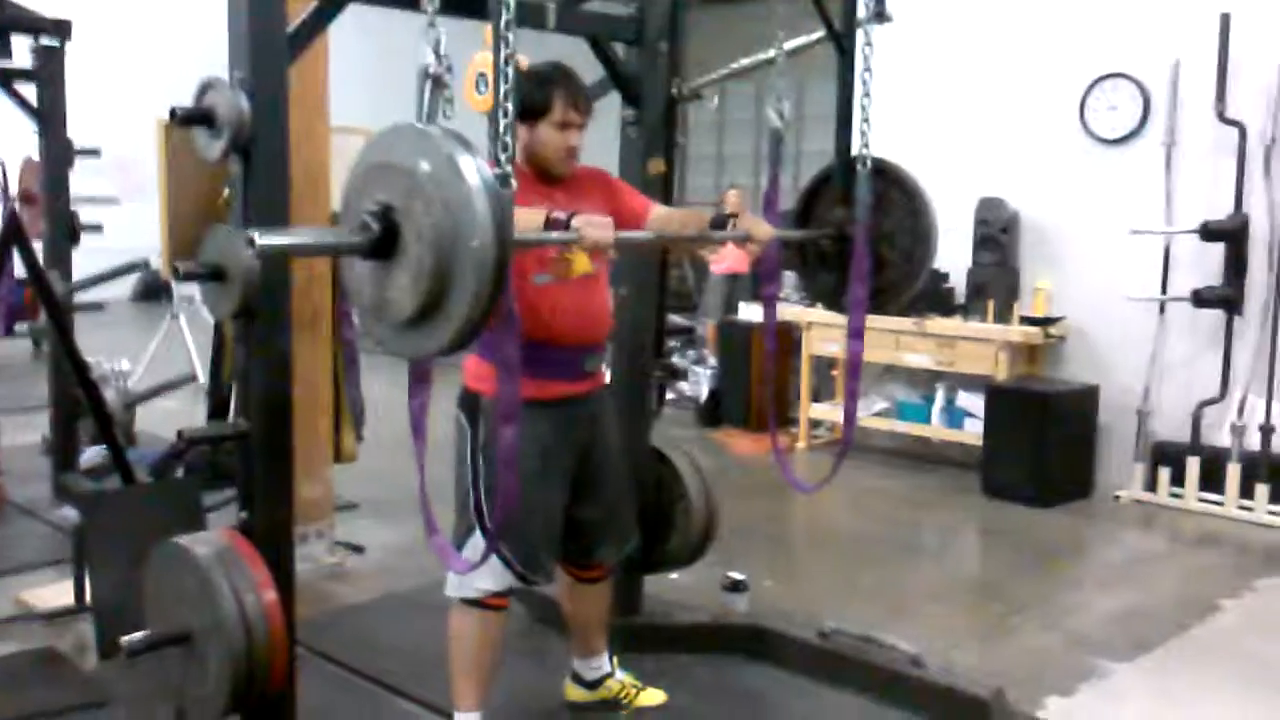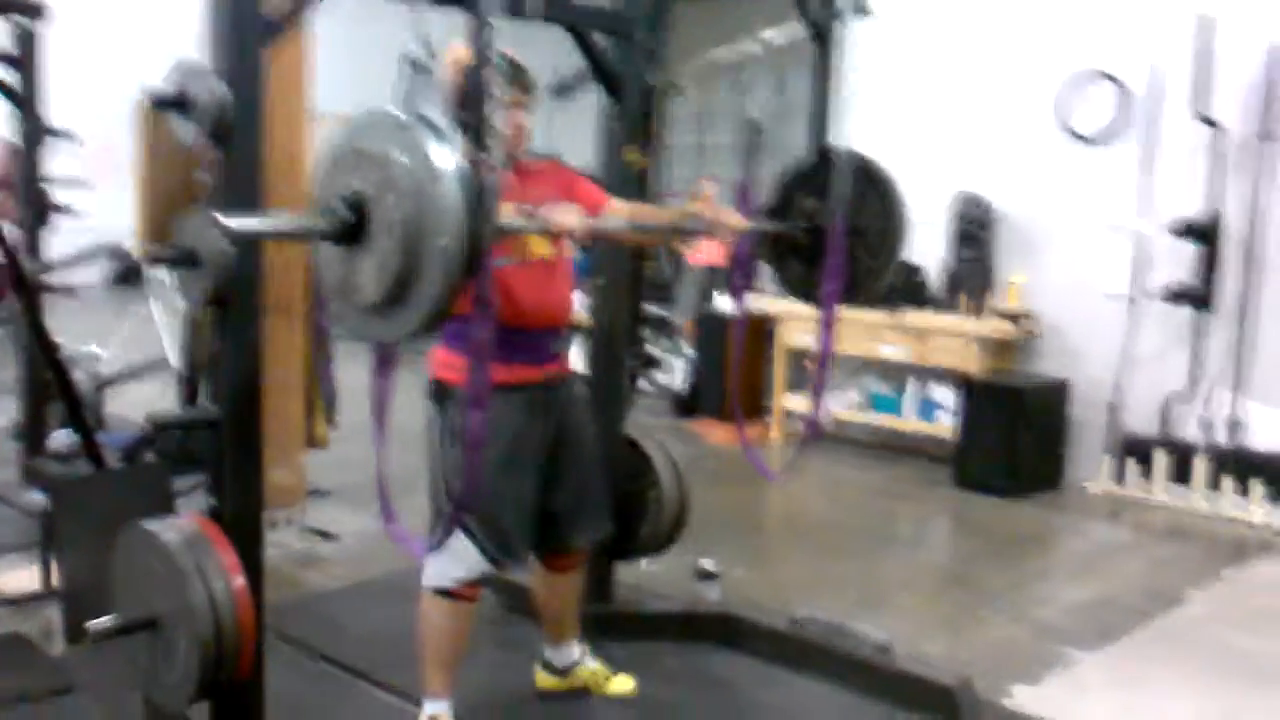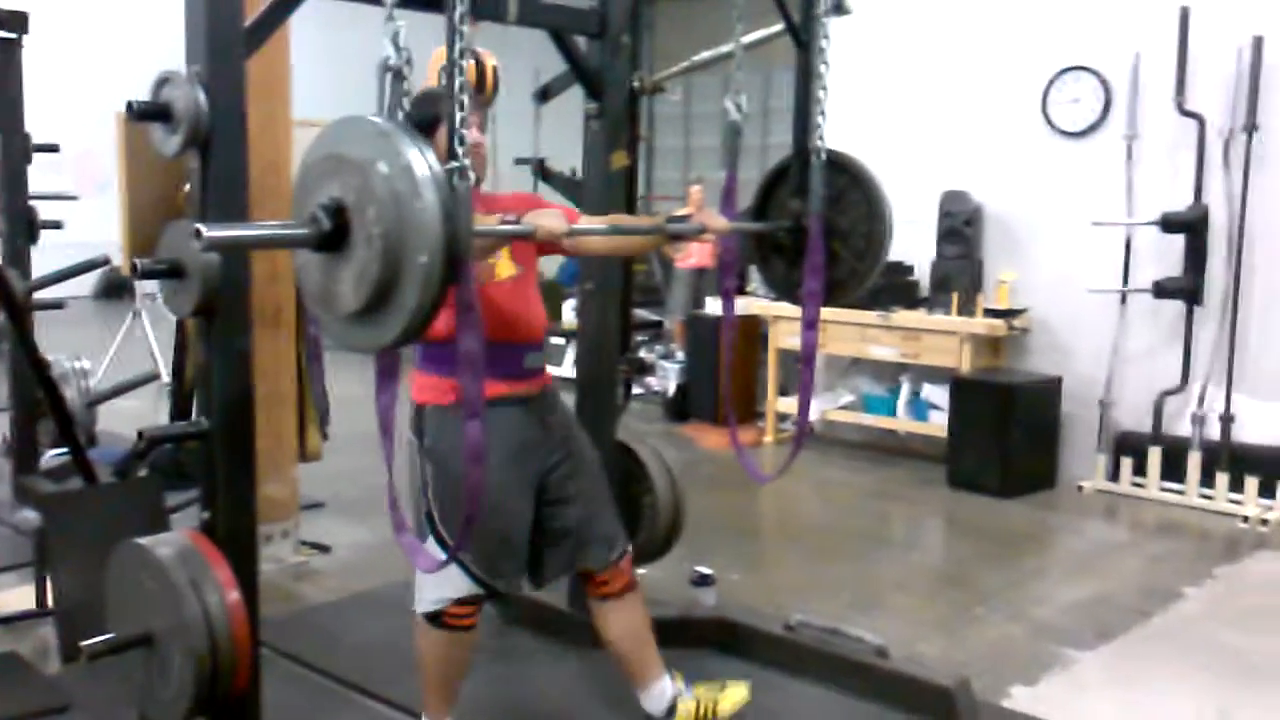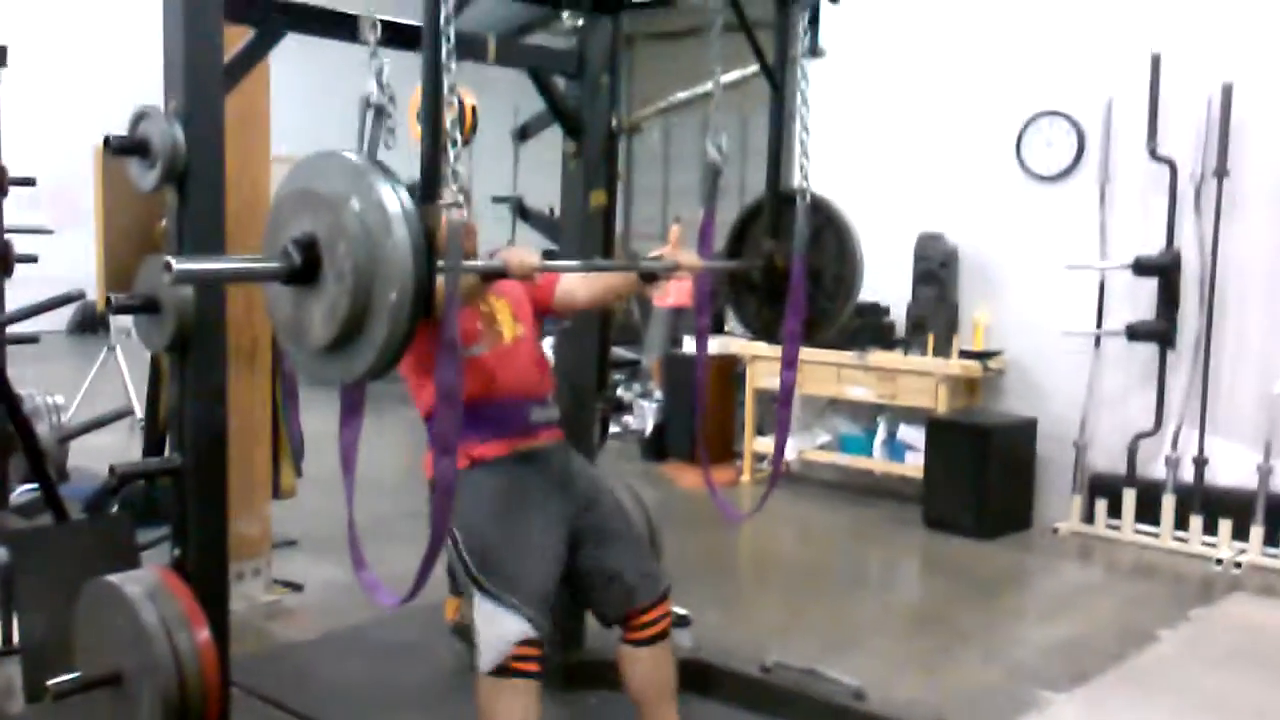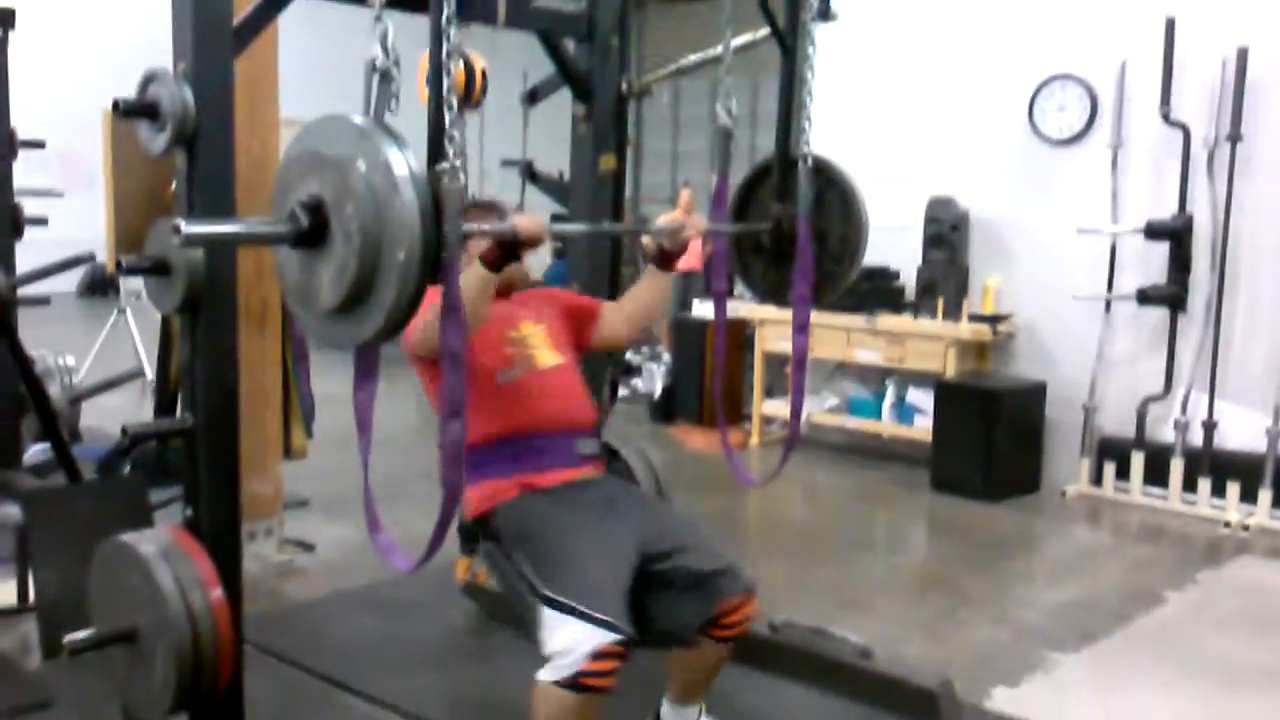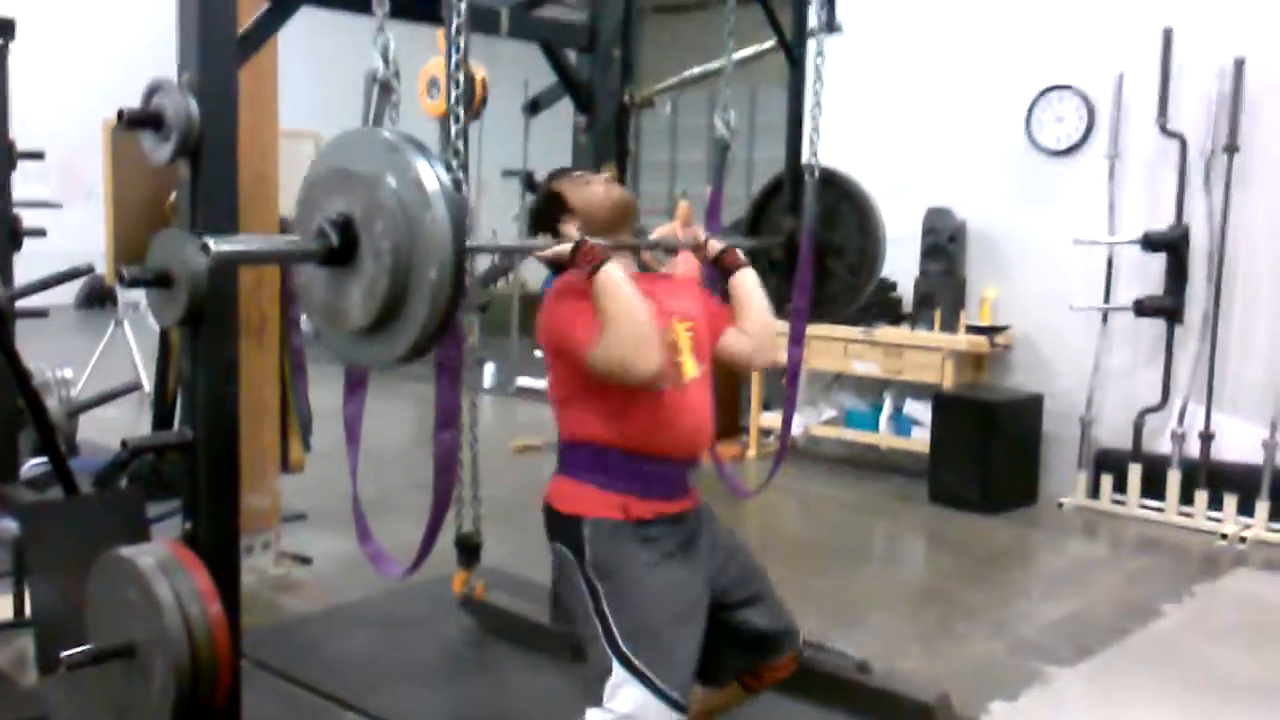
dt=0.4s
person 1, frame 1
left shoulder: (594, 185)
left elbow: (664, 219)
left wrist: (733, 223)
right wrist: (568, 225)
left hip: (585, 394)
right hip: (510, 400)
left knee: (595, 546)
right knee: (489, 562)
person 1, frame 2
left shoulder: (553, 178)
left elbow: (622, 216)
left wrist: (698, 215)
right wrist: (538, 216)
left hip: (553, 380)
left knee: (568, 534)
right knee: (461, 551)
left ankle: (562, 660)
person 1, frame 3
left shoulder: (514, 204)
left elbow: (596, 236)
right wrist: (523, 229)
left hip: (537, 400)
right hip: (461, 411)
left knee: (607, 557)
right knee: (457, 580)
person 1, frame 4
left shoulder: (511, 282)
left elbow: (583, 292)
right elbow: (433, 297)
left wrist: (652, 268)
right wrist: (494, 267)
left hip: (554, 459)
right hip: (478, 471)
left knee: (645, 601)
right knee: (514, 634)
person 1, frame 5
left shoulder: (544, 305)
right shoulder: (433, 306)
left elbow: (626, 323)
right elbow: (434, 336)
left wrist: (668, 254)
right wrist: (501, 250)
left hip: (598, 487)
right hip: (523, 498)
left knee: (728, 599)
right knee: (592, 645)
person 1, frame 6
left shoulder: (680, 291)
right shoulder: (573, 297)
left elbow: (760, 349)
right elbow: (642, 362)
left wrist: (729, 259)
right wrist: (597, 261)
left hip: (682, 514)
right hip: (606, 521)
left knee: (772, 648)
